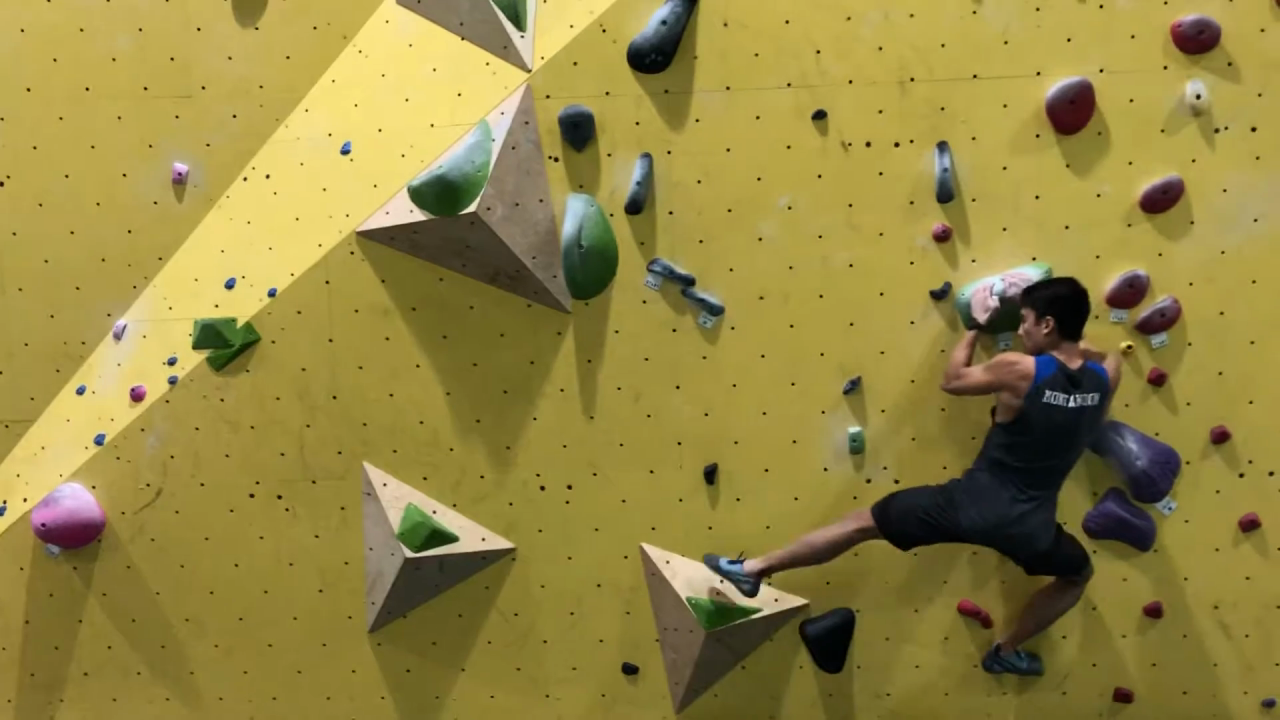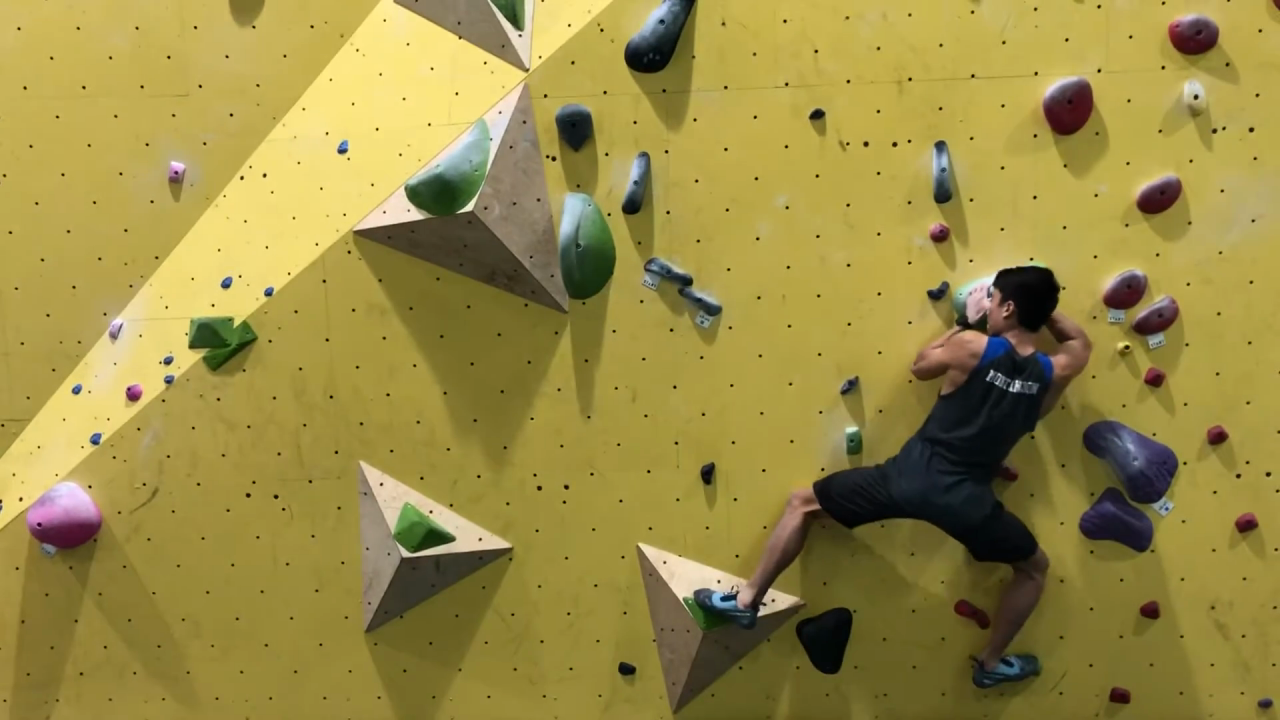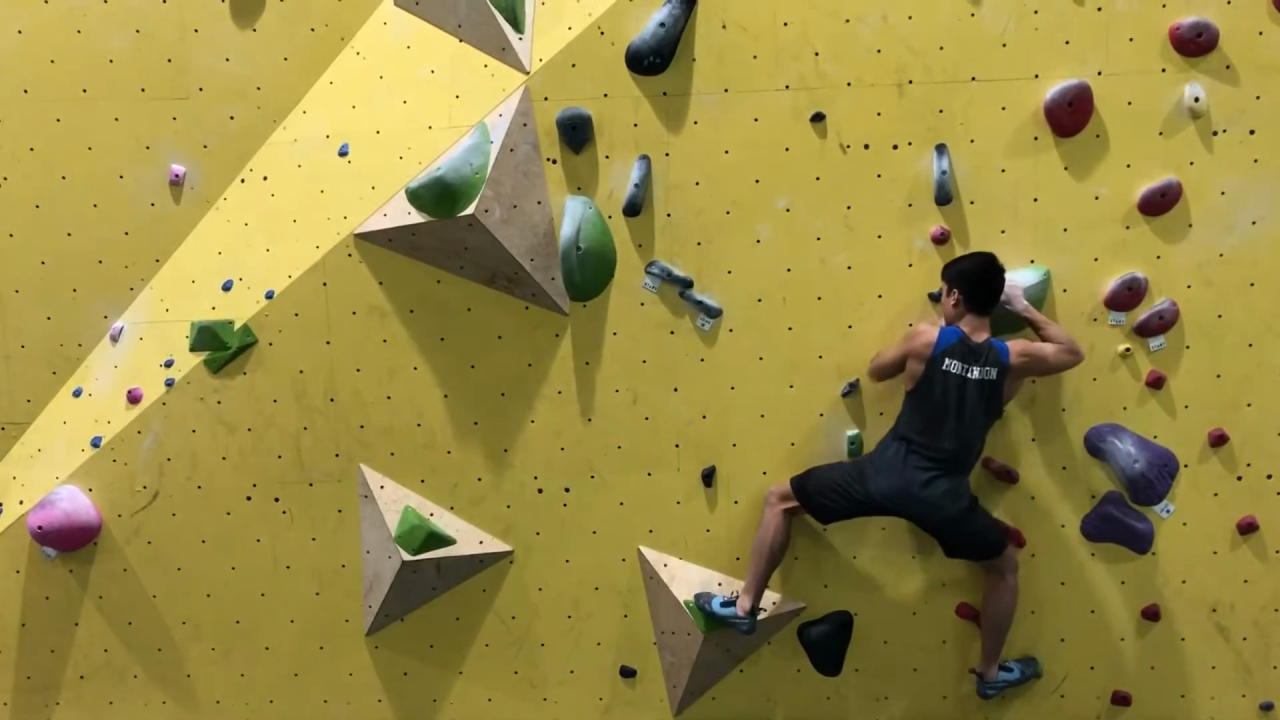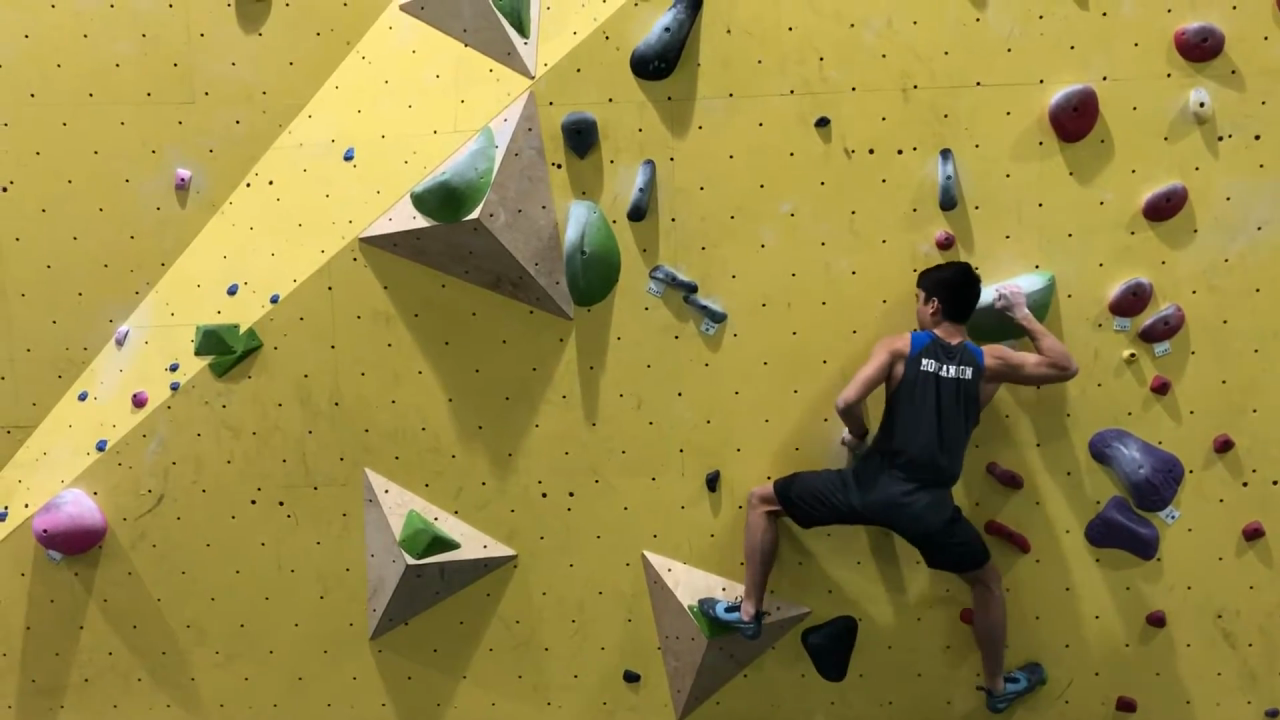
dt=0.5s
person 1, frame 1
left shoulder: (1018, 370)
right shoulder: (1106, 376)
left elbow: (952, 380)
right elbow: (1080, 347)
left wrist: (976, 325)
right wrist: (1056, 302)
left hip: (974, 502)
right hip: (1031, 523)
left knee: (857, 523)
right knee: (1077, 575)
left ankle: (753, 570)
right ankle: (1007, 651)
person 1, frame 2
left shoulder: (972, 347)
right shoulder: (1055, 373)
left elbow: (920, 366)
right elbow: (1080, 341)
left wrist: (965, 322)
right wrist: (1041, 303)
left hip: (911, 476)
right hip: (968, 498)
left knee: (802, 503)
right knee: (1034, 568)
left ankle: (746, 599)
right ankle: (991, 663)
person 1, frame 3
left shoulder: (925, 340)
right shoulder: (1014, 358)
left elbow: (875, 370)
right elbow: (1073, 353)
right wrist: (1025, 309)
left hip: (887, 474)
right hip: (945, 493)
left knee: (779, 500)
right knee: (1005, 569)
left ankle: (745, 605)
right ankle: (991, 673)
person 1, frame 4
left shoulder: (901, 347)
right shoulder: (990, 362)
left elbow: (847, 402)
right elbow: (1065, 367)
left wrist: (859, 437)
right wrist: (1024, 316)
left hip: (873, 484)
right hip: (929, 505)
left knee: (761, 500)
right knee: (988, 581)
left ankle: (748, 610)
right ankle: (997, 685)
